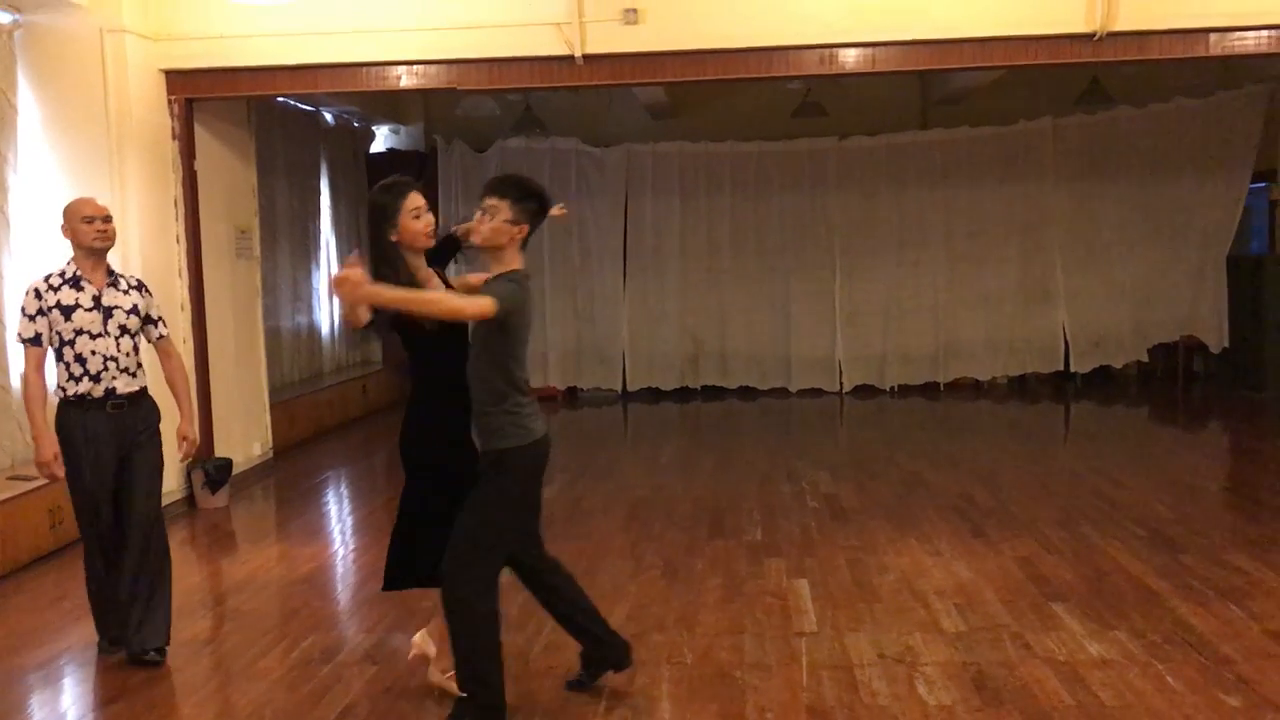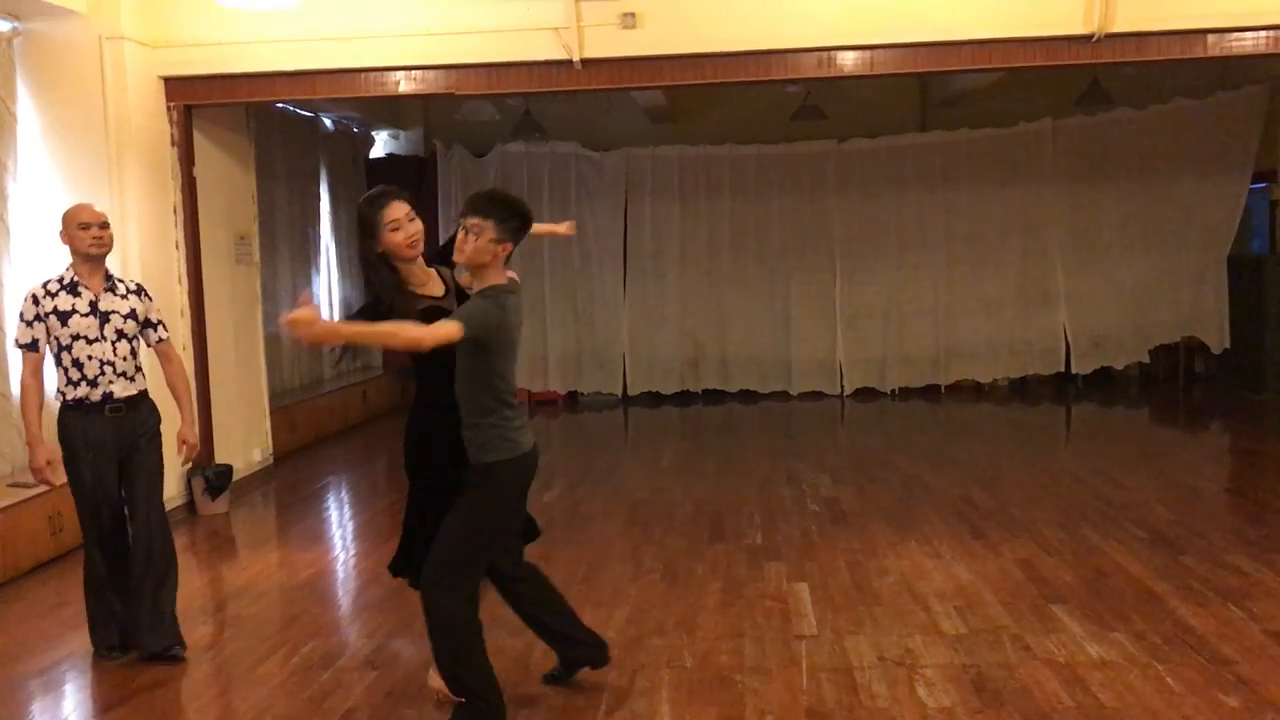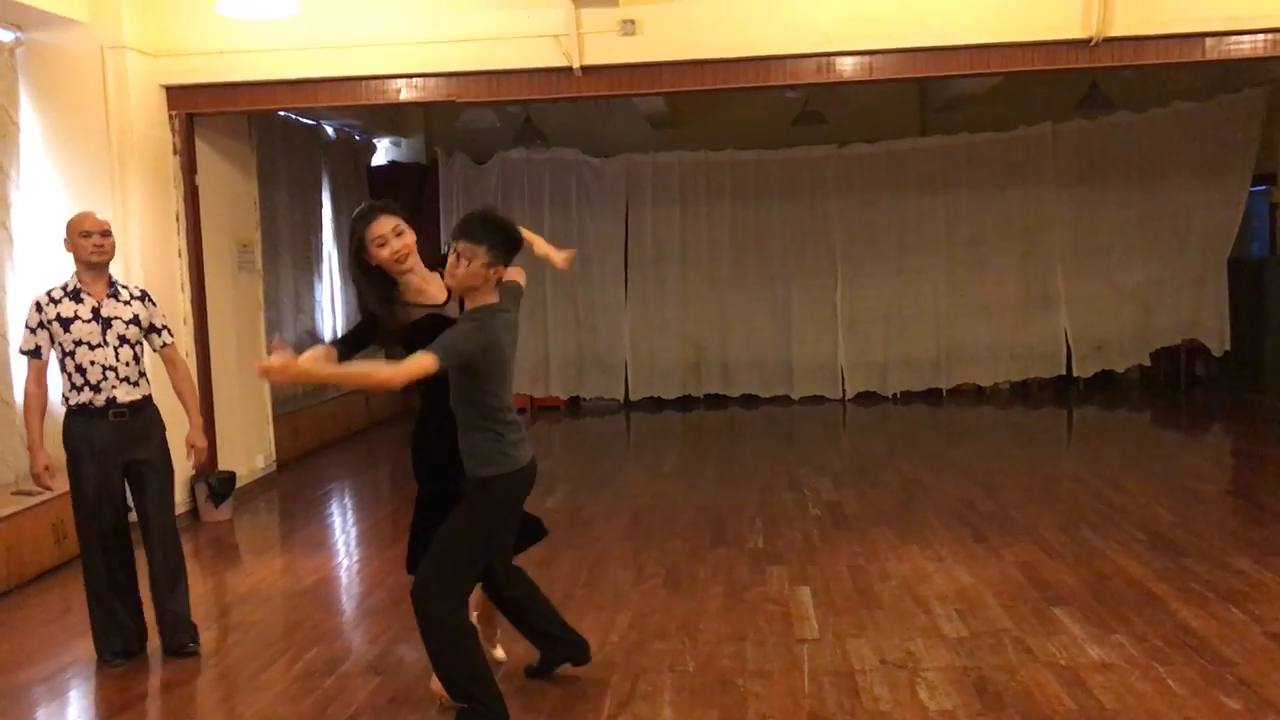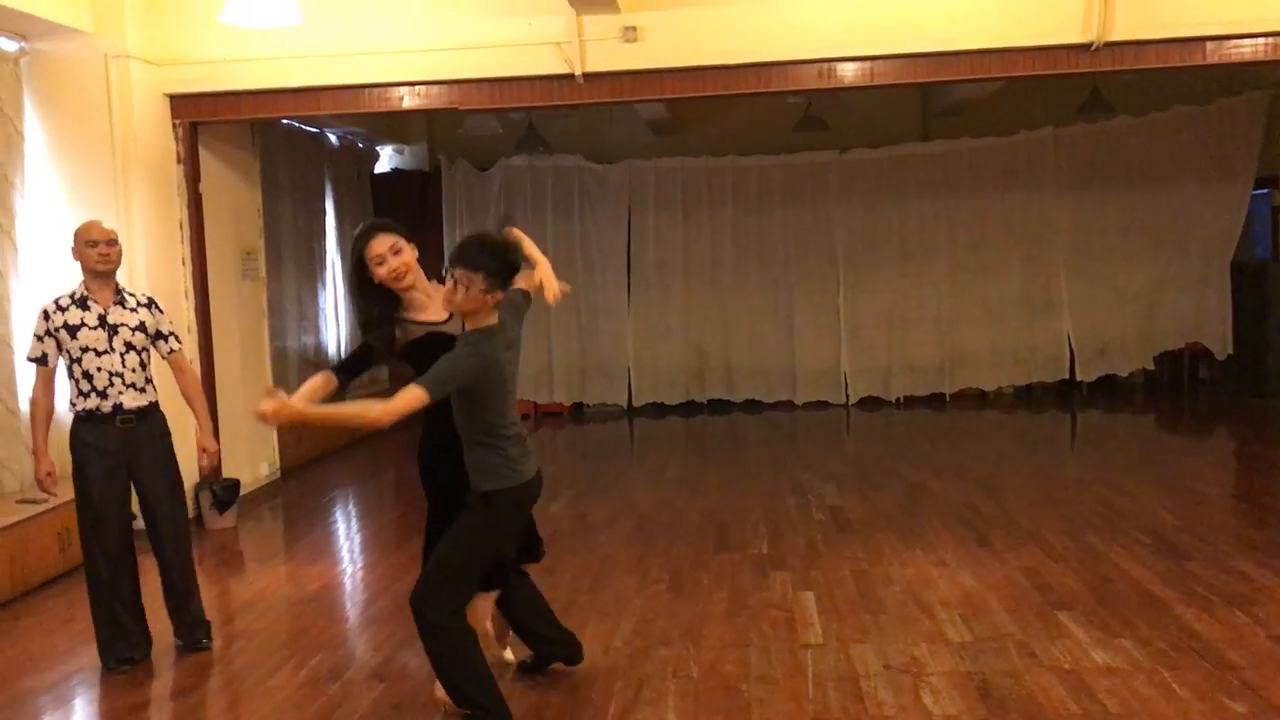
dt=0.1s
person 1, frame 1
left shoulder: (510, 289)
right shoulder: (498, 283)
left elbow: (466, 308)
left wrist: (376, 294)
left hip: (512, 452)
right hip: (517, 445)
left knee: (465, 571)
right knee: (527, 556)
right ankle: (604, 646)
person 1, frame 2
left shoulder: (487, 310)
right shoulder: (504, 288)
left elbow: (424, 338)
left wrist: (334, 332)
left hip: (500, 465)
right hip: (513, 454)
left knee: (443, 583)
right knee: (504, 562)
right ankle: (580, 645)
person 1, frame 3
left shoulder: (473, 334)
right shoulder: (506, 301)
left elbow: (396, 374)
right elbow: (518, 273)
left wrist: (305, 372)
left hip: (498, 478)
right hip: (511, 465)
left knee: (435, 591)
right knee: (494, 565)
right ankle: (561, 643)
person 1, frame 4
left shoulder: (469, 358)
right shoulder: (512, 316)
left elbow: (389, 412)
right elbow: (533, 277)
left wrist: (301, 412)
left hip: (501, 492)
right hip: (523, 477)
left knee: (434, 600)
right knee: (502, 567)
right ankle: (555, 644)
person 2, frame 1
left shoulder: (432, 265)
right shoulder: (397, 283)
left elbow: (460, 235)
right elbow: (359, 318)
right wrist: (352, 295)
left hip: (448, 426)
right hip: (434, 431)
left ankle: (432, 637)
right ankle: (443, 664)
person 2, frame 2
left shoulder: (443, 270)
right shoulder: (392, 298)
left wrist: (551, 229)
left hip: (458, 429)
right hip: (435, 436)
right ankle: (447, 671)
person 2, frame 3
left shoulder: (450, 275)
right shoulder: (389, 310)
right elbow: (338, 348)
left wrist: (544, 249)
right wrist: (296, 364)
right hip: (443, 438)
left ankle: (482, 620)
person 2, frame 4
right shoulder: (391, 330)
right elbow: (339, 374)
left wrist: (543, 269)
right wrist: (292, 404)
right hip: (447, 453)
right knee: (481, 568)
left ankle: (494, 630)
person 3, frame 1
left shoulder: (136, 289)
right shoulder: (44, 292)
left elbow: (168, 354)
right elbow: (33, 370)
left wrist: (187, 416)
right wrist: (42, 437)
left hip: (138, 414)
right hip: (83, 420)
left knee: (145, 524)
right knee: (100, 529)
left ankle: (145, 635)
right ankle: (114, 627)
person 3, frame 2
left shoulder: (135, 293)
right shoulder: (43, 298)
left elbow: (169, 357)
right elbow: (31, 375)
left wrist: (189, 419)
right wrist: (36, 441)
left hip: (138, 417)
right hip: (84, 424)
left knee: (150, 525)
right knee: (101, 530)
left ankle: (159, 635)
right ankle: (114, 633)
person 3, frame 3
left shoulder: (140, 299)
right shoulder: (47, 305)
left elbow: (174, 362)
right elbow: (35, 381)
left wrist: (196, 424)
right wrist: (36, 447)
left hip: (142, 422)
right hip: (88, 429)
left knee: (161, 526)
right knee: (102, 536)
left ankle: (178, 630)
right ankle: (117, 639)
person 3, frame 4
left shoulder: (146, 307)
right shoulder: (55, 313)
left elbow: (183, 369)
right elbow: (43, 387)
left wrist: (206, 430)
right wrist: (40, 453)
left hip: (148, 428)
right hip: (94, 435)
left knee: (171, 529)
right knee: (105, 542)
left ankle: (192, 627)
right ankle: (122, 645)
